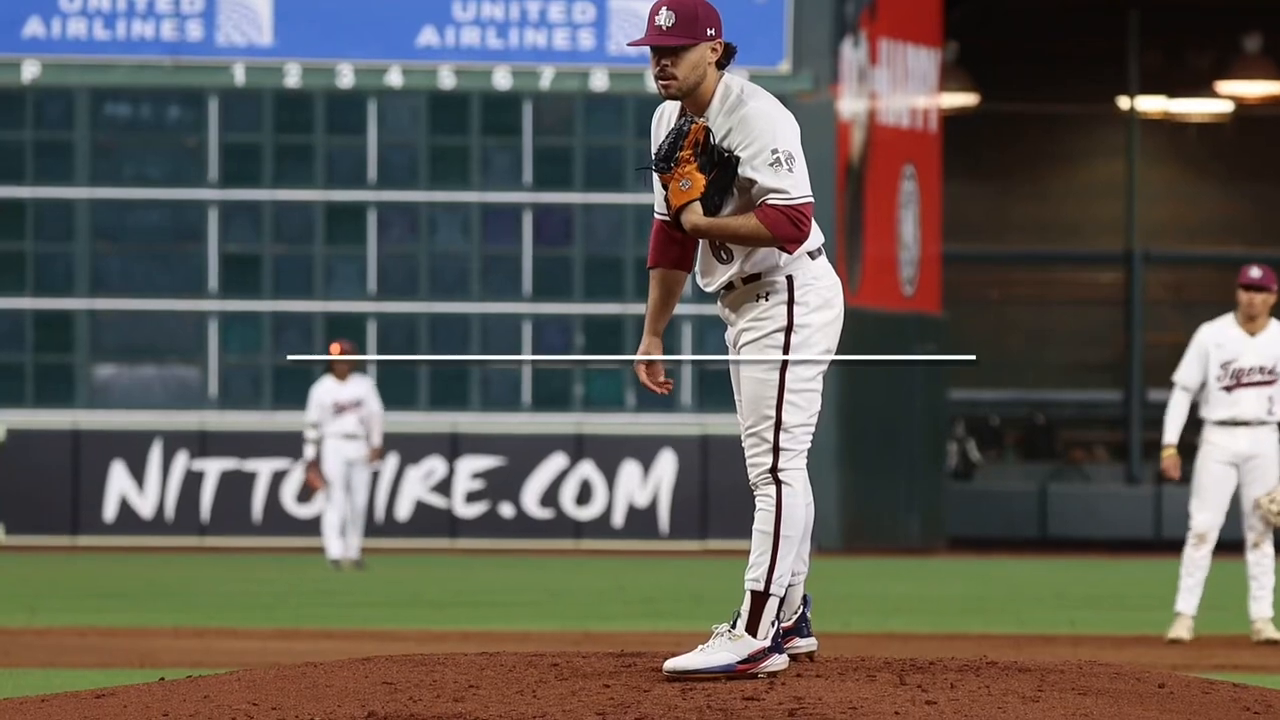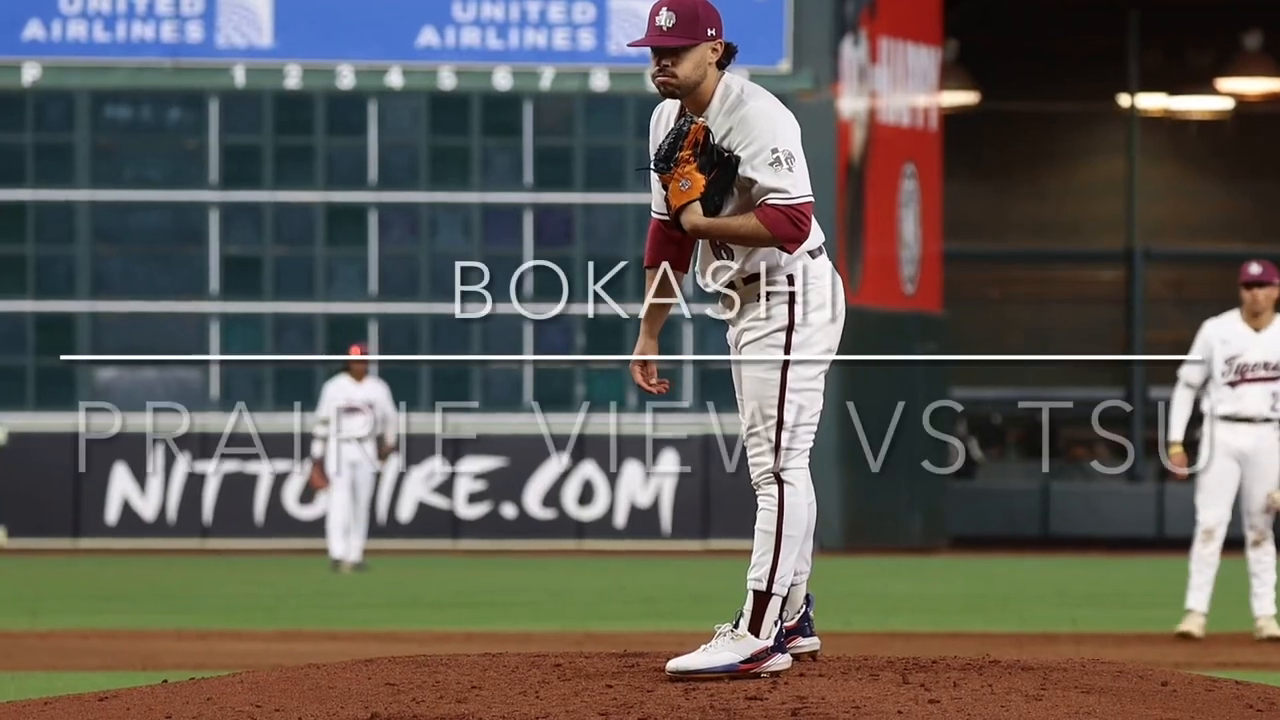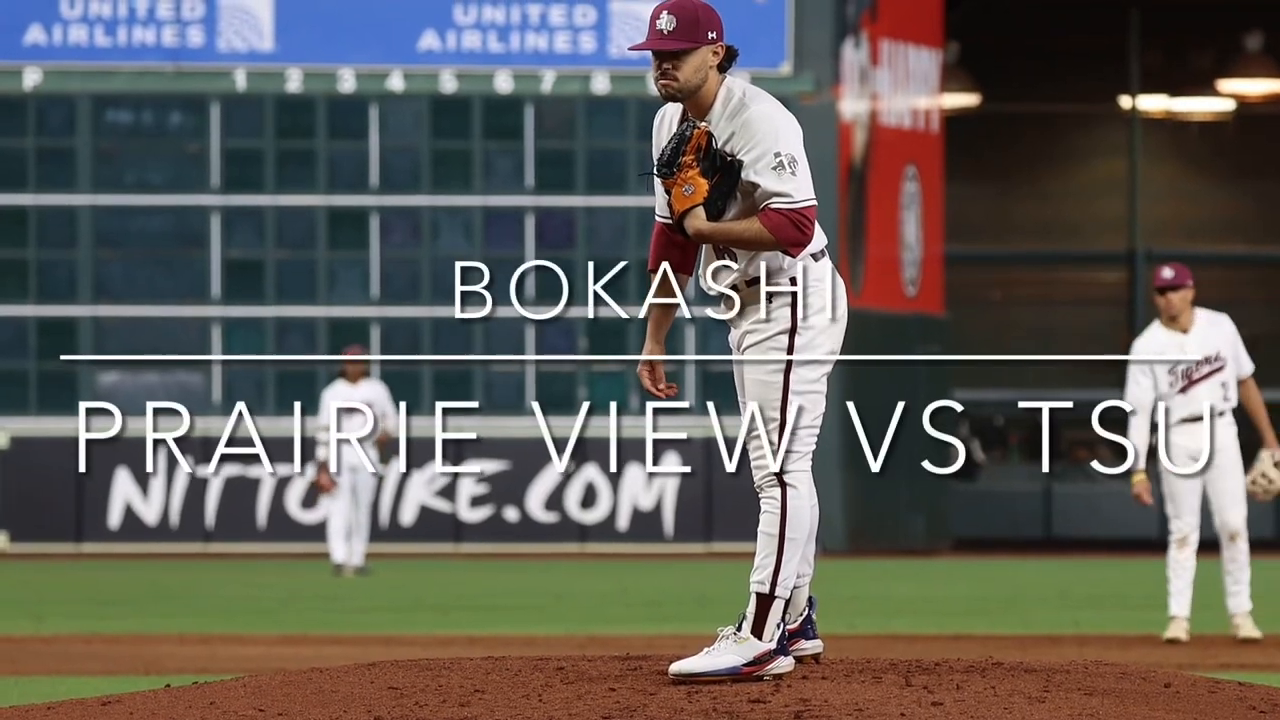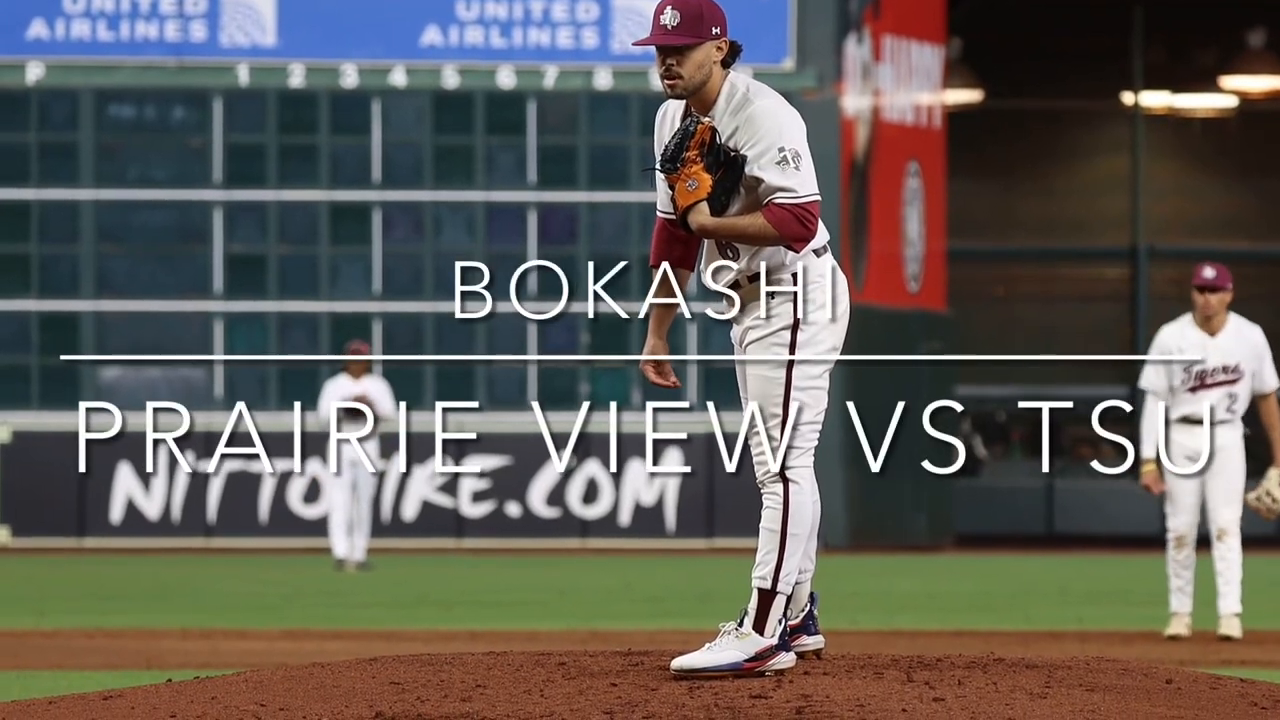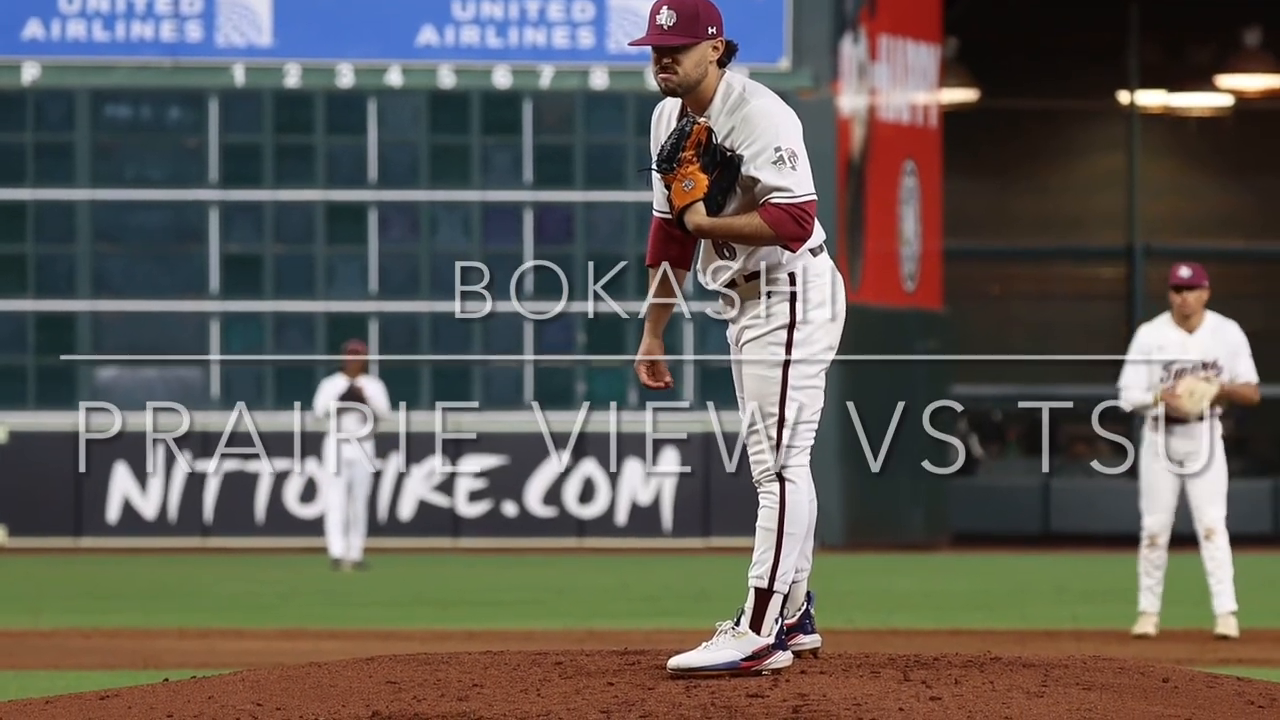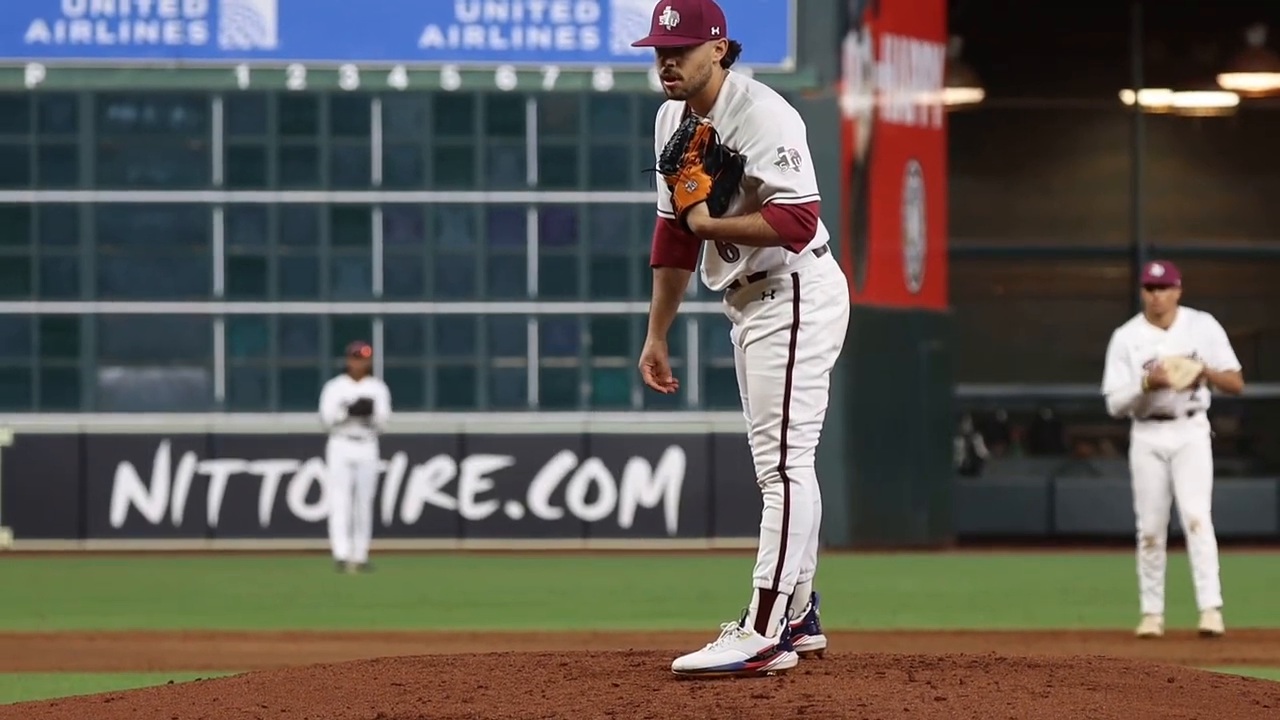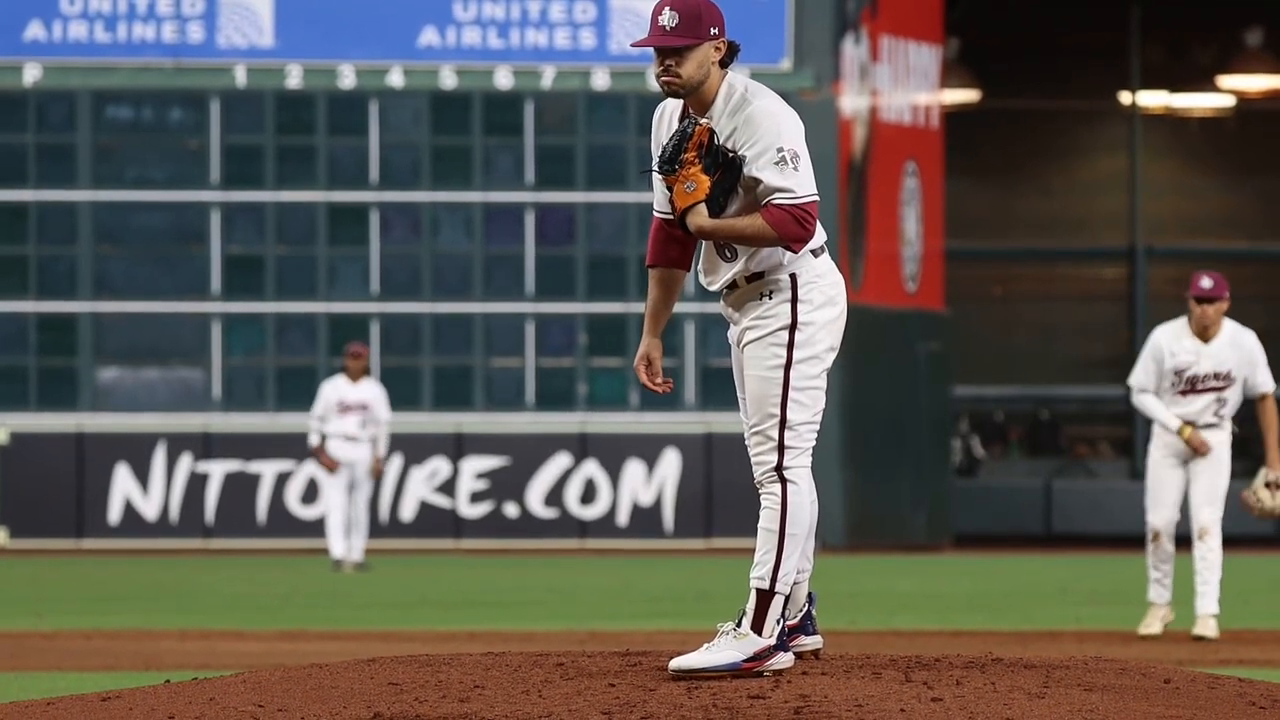
dt=0.7s
person 1, frame 1
left shoulder: (756, 116)
right shoulder: (668, 120)
left elbow: (791, 223)
right elbow: (670, 232)
left wrist: (702, 222)
right wrist: (652, 335)
left hip: (789, 298)
right hip: (743, 304)
left knee: (776, 465)
right knee: (773, 464)
left ankle: (756, 637)
right ankle: (788, 619)
person 1, frame 2
left shoulder: (756, 116)
right shoulder: (666, 119)
left elbow: (790, 223)
right elbow: (666, 233)
left wrist: (701, 223)
right wrist: (648, 334)
left hip: (790, 298)
right hip: (745, 301)
left knee: (777, 465)
right knee: (775, 465)
left ankle: (759, 635)
right ankle: (791, 617)
person 1, frame 3
left shoulder: (758, 119)
right shoulder: (668, 123)
left elbow: (794, 226)
right elbow: (670, 237)
left wrist: (705, 228)
right wrist: (654, 338)
left hip: (793, 301)
right hip: (746, 306)
left knee: (780, 469)
right knee: (777, 468)
left ankle: (762, 638)
right ankle: (794, 621)
person 1, frame 4
left shoulder: (762, 114)
right shoulder: (671, 118)
left elbow: (798, 220)
right elbow: (672, 232)
left wrist: (708, 223)
right wrist: (657, 333)
left hip: (795, 297)
right hip: (748, 301)
left knee: (782, 464)
right knee: (779, 464)
left ankle: (763, 633)
right ankle: (796, 616)
person 1, frame 5
left shoulder: (759, 114)
right shoulder: (667, 118)
left elbow: (795, 221)
right elbow: (669, 229)
left wrist: (705, 224)
right wrist: (653, 331)
left hip: (792, 296)
right hip: (744, 301)
left knee: (779, 462)
right knee: (774, 461)
left ankle: (761, 633)
right ankle: (793, 614)
person 1, frame 6
left shoulder: (762, 114)
right shoulder: (671, 119)
left elbow: (797, 220)
right elbow: (673, 231)
left wrist: (708, 224)
right wrist: (657, 333)
left hip: (795, 296)
right hip: (747, 302)
left knee: (783, 462)
right knee: (779, 463)
left ankle: (765, 633)
right ankle: (797, 615)
person 1, frame 7
left shoulder: (761, 114)
right shoulder: (668, 119)
left elbow: (798, 221)
right elbow: (669, 231)
left wrist: (707, 224)
right wrist: (651, 332)
left hip: (793, 296)
right hip: (744, 301)
left knee: (780, 462)
right knee: (775, 462)
left ankle: (763, 634)
right ankle: (794, 615)
person 2, frame 1
right shoulder: (1210, 335)
right elbow: (1183, 391)
right wrist: (1169, 445)
right hip: (1218, 441)
right knee: (1202, 526)
right ankle: (1184, 616)
person 2, frame 2
right shoulder: (1215, 330)
right elbow: (1186, 386)
right wrist: (1175, 442)
right hip: (1220, 435)
right knee: (1211, 522)
right ankle: (1196, 611)
person 2, frame 3
left shoulder: (1221, 325)
right shoulder: (1146, 346)
left elbow: (1245, 382)
right elbow: (1138, 412)
right wrist: (1138, 471)
left hip: (1221, 432)
right hip: (1178, 439)
left knee: (1232, 525)
right knee: (1182, 530)
left ankle: (1241, 614)
right ankle: (1179, 618)
person 2, frame 4
right shoulder: (1169, 337)
right elbow: (1154, 401)
right wrist: (1148, 461)
left hip: (1226, 438)
right hip: (1181, 439)
left knee: (1225, 525)
right knee: (1180, 530)
left ankle: (1230, 614)
right ankle: (1180, 613)
person 2, frame 5
left shoulder: (1228, 332)
right shoulder: (1148, 335)
left elbow: (1253, 394)
right elbow: (1128, 398)
left wrist: (1225, 388)
right wrist: (1158, 398)
left hip: (1205, 435)
right hip: (1159, 437)
left knee: (1211, 524)
right knee: (1155, 528)
left ankle: (1226, 613)
right ankle: (1148, 612)
person 2, frame 6
left shoulder: (1204, 325)
right shoulder: (1125, 337)
left elbow: (1236, 383)
right elbow: (1115, 405)
left wrist: (1206, 372)
right wrist: (1146, 384)
left hip: (1191, 432)
right hip: (1147, 437)
left knee: (1196, 517)
right knee: (1150, 527)
left ankle: (1211, 608)
right ankle: (1152, 613)
person 2, frame 7
left shoulder: (1245, 342)
right shoulder: (1163, 338)
right elbow: (1140, 394)
right wrist: (1182, 429)
left hip: (1215, 437)
right hip: (1168, 436)
left knee: (1206, 524)
right knee: (1160, 522)
left ankle: (1207, 614)
right ankle: (1160, 605)
person 3, frame 1
left shoulder: (864, 44)
right shoulder: (848, 46)
left elbow: (866, 86)
right elbow: (846, 90)
right wrist: (851, 122)
left hip: (861, 120)
right hip: (850, 120)
left knee: (858, 192)
right knee: (849, 196)
left ankle: (855, 273)
right ankle: (850, 273)
person 3, frame 2
left shoulder: (864, 42)
right shoulder: (847, 44)
left elbow: (866, 85)
right elbow: (845, 87)
left hip: (860, 118)
right hip: (849, 119)
left knee: (857, 191)
right knee: (849, 192)
left ankle: (856, 272)
right ankle: (850, 272)
person 3, frame 3
left shoulder: (865, 44)
right shoulder: (848, 46)
left elbow: (867, 87)
right elbow: (846, 90)
left hip: (861, 121)
right hip: (850, 122)
left knee: (860, 195)
right knee: (850, 196)
left ankle: (858, 273)
right ankle: (853, 272)
person 3, frame 4
left shoulder: (867, 40)
right shoulder: (850, 42)
left elbow: (871, 82)
right elbow: (849, 84)
left hip: (864, 116)
right hip: (853, 117)
left knee: (862, 186)
right knee: (853, 189)
left ankle: (860, 271)
right ankle: (855, 269)
person 3, frame 5
left shoulder: (864, 38)
right shoulder: (847, 42)
left elbow: (866, 81)
right elbow: (845, 84)
left wrist: (862, 109)
left hip: (860, 114)
right hip: (849, 115)
left knee: (858, 185)
right knee: (849, 185)
left ankle: (857, 267)
right ankle: (851, 267)
person 3, frame 6
left shoulder: (867, 37)
right shoulder: (850, 41)
left elbow: (870, 79)
right elbow: (849, 83)
left wrist: (866, 108)
left hip: (864, 115)
right hip: (854, 115)
left knee: (863, 183)
right knee: (854, 185)
left ankle: (861, 267)
right ankle: (856, 268)
person 3, frame 7
left shoulder: (865, 39)
right shoulder: (848, 43)
left elbow: (868, 82)
right elbow: (846, 85)
left wrist: (864, 106)
left hip: (861, 115)
right hip: (850, 116)
left knee: (860, 188)
right knee: (850, 189)
left ankle: (858, 270)
right ankle: (853, 270)
person 4, frame 1
left shoulder: (364, 383)
right shoulder: (320, 388)
left elbow: (375, 415)
right elbow: (312, 425)
left wrist: (376, 445)
right wrist: (310, 460)
left hip: (361, 449)
right hip: (334, 448)
left knee: (359, 503)
right knee: (334, 502)
left ankle: (353, 554)
right ankle: (335, 556)
person 4, frame 2
left shoulder: (379, 387)
right shoulder: (333, 386)
left elbow: (390, 417)
right elbow: (322, 422)
left wrist: (389, 443)
right wrist: (317, 458)
left hip: (366, 450)
right hip: (338, 449)
left knee: (361, 505)
right knee: (339, 502)
left ankle: (355, 556)
right ankle: (338, 555)
person 4, frame 3
left shoulder: (377, 388)
right shoulder: (331, 391)
left elbow: (391, 417)
right elbow: (323, 428)
left wrist: (386, 434)
right wrist: (322, 463)
left hip: (367, 453)
right hip: (339, 452)
left knee: (363, 508)
right knee: (338, 507)
left ankle: (357, 560)
right ankle: (339, 561)
person 4, frame 4
left shoulder: (379, 384)
right shoulder: (333, 384)
left elbow: (390, 413)
right elbow: (323, 414)
left wrist: (370, 405)
right wrist: (346, 409)
left hip: (368, 447)
right hip: (341, 447)
left knee: (364, 503)
right knee: (340, 502)
left ankle: (359, 556)
right ankle: (341, 555)
person 4, frame 5
left shoulder: (375, 385)
right shoulder: (330, 384)
left elbow: (384, 413)
right elbow: (319, 411)
left wrist: (365, 397)
right wrist: (342, 399)
left hip: (364, 447)
right hip: (337, 445)
left knee: (360, 503)
right knee: (335, 501)
left ankle: (356, 556)
right ankle: (337, 555)
person 4, frame 6
left shoulder: (378, 388)
right shoulder: (334, 387)
left elbow: (382, 422)
right elbow: (326, 419)
left wrist: (369, 412)
right wrist: (349, 411)
left hip: (367, 449)
right hip: (340, 447)
left knee: (364, 504)
right knee: (339, 503)
left ankle: (360, 557)
right ankle: (342, 556)
person 4, frame 7
left shoulder: (376, 389)
right shoulder: (330, 386)
left elbow: (383, 424)
right elbow: (316, 418)
left wrist: (380, 458)
right wrist: (316, 448)
left hip: (364, 451)
right hip: (335, 449)
left knee: (361, 505)
right knee: (336, 503)
left ankle: (357, 557)
right ankle: (338, 556)
